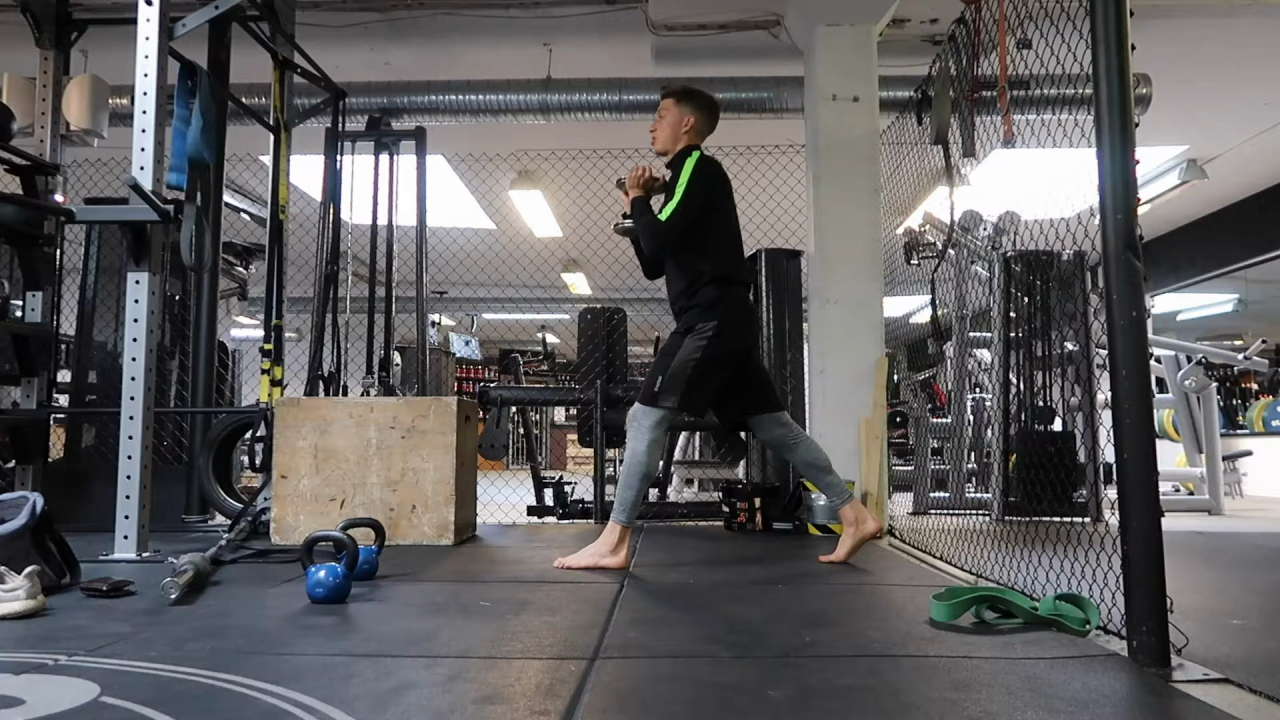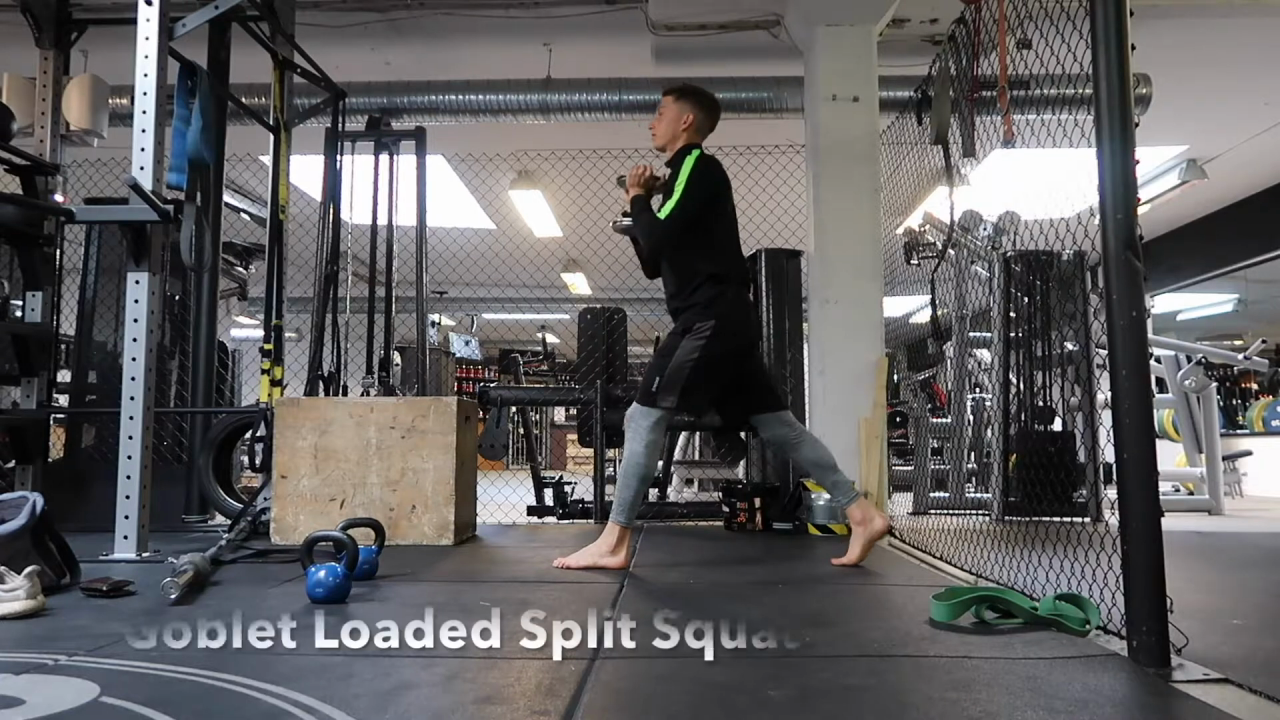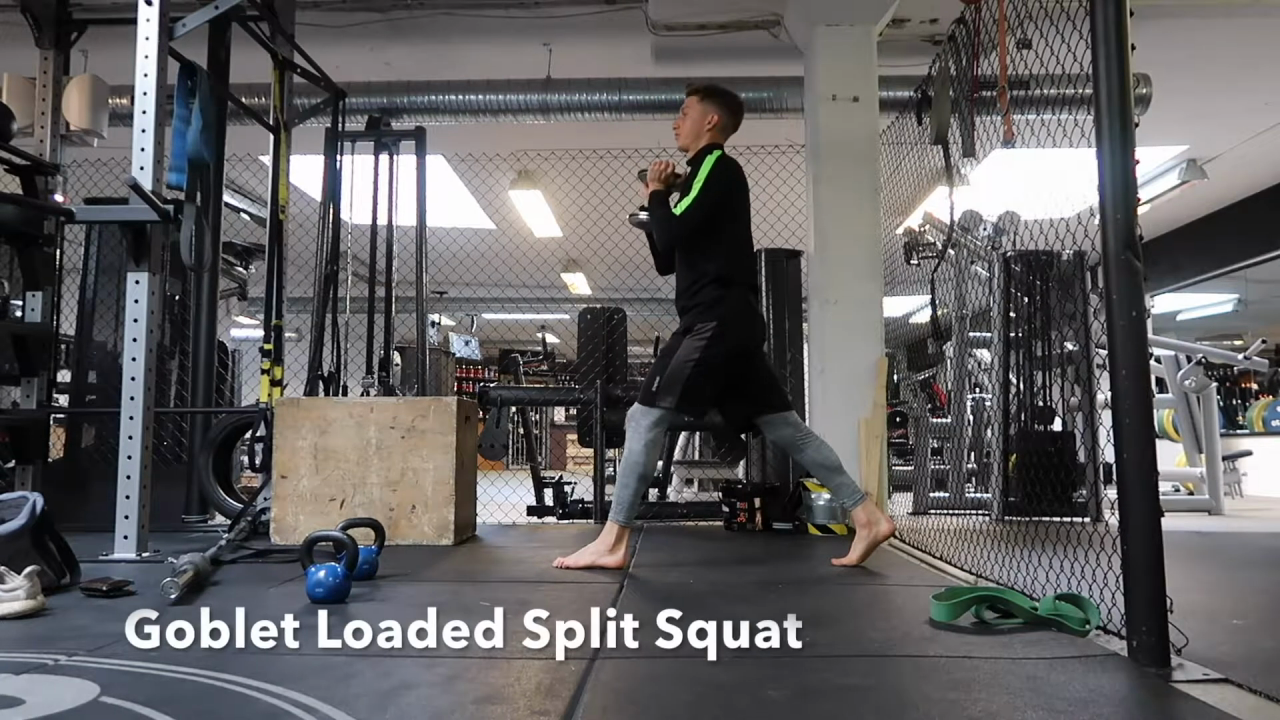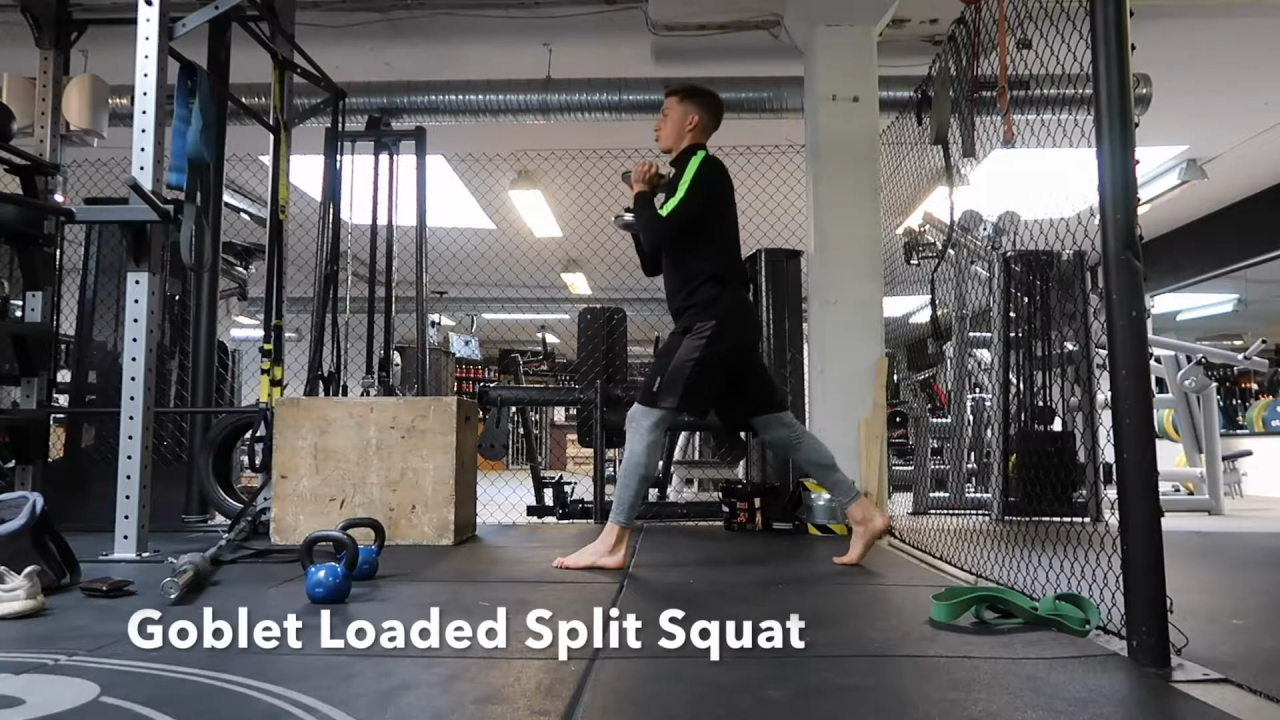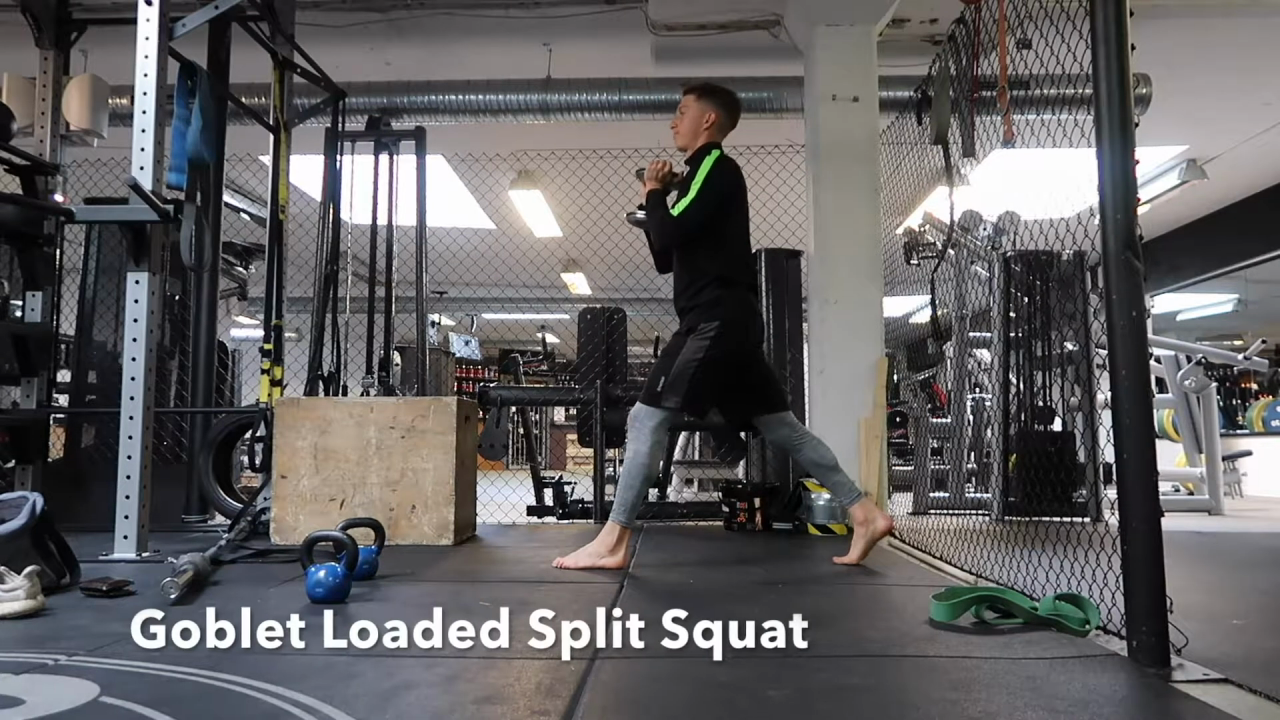
dt=0.5s
person 1, frame 1
left shoulder: (698, 168)
right shoulder: (688, 177)
left elbow: (659, 240)
right elbow: (654, 265)
left wrist: (639, 199)
right wrist: (637, 210)
left hip: (712, 319)
right hip: (723, 320)
left knee: (646, 417)
right knee: (773, 424)
left ankle: (614, 542)
right ankle: (855, 515)
person 1, frame 2
left shoulder: (697, 167)
right shoulder: (690, 175)
left elbow: (657, 240)
right elbow: (655, 264)
left wrist: (638, 199)
right wrist: (638, 207)
left hip: (712, 318)
right hip: (724, 319)
left knee: (644, 418)
right knee: (779, 425)
left ankle: (613, 543)
right ankle: (864, 514)
person 1, frame 3
left shoulder: (717, 168)
right shoulder: (706, 177)
left elbow: (670, 236)
right elbow: (667, 260)
left wrist: (658, 194)
right wrist: (660, 201)
left hip: (716, 320)
right hip: (731, 322)
left knee: (645, 418)
right knee: (784, 425)
left ankle: (612, 544)
right ankle: (867, 516)
person 1, frame 4
left shoulder: (702, 169)
right shoulder: (690, 177)
left elbow: (659, 235)
right elbow: (654, 262)
left wrist: (642, 196)
right wrist: (642, 202)
left hip: (713, 320)
right hip: (725, 320)
left knee: (646, 419)
right knee: (779, 426)
left ankle: (612, 544)
right ankle: (864, 513)
person 1, frame 5
left shoulder: (716, 167)
right shoulder: (704, 175)
left elbow: (669, 235)
right elbow: (666, 258)
left wrist: (654, 192)
right wrist: (657, 199)
left hip: (716, 319)
right hip: (729, 320)
left knee: (647, 419)
right knee: (781, 425)
left ankle: (612, 543)
right ankle: (865, 514)
